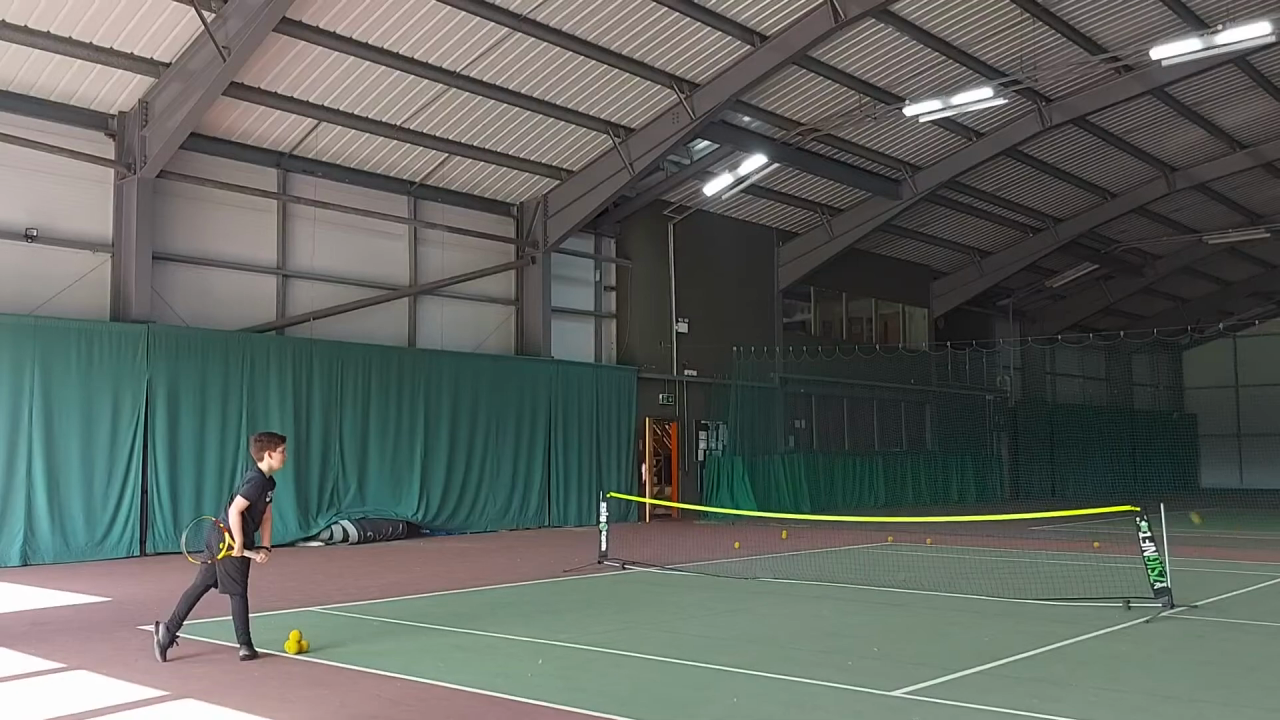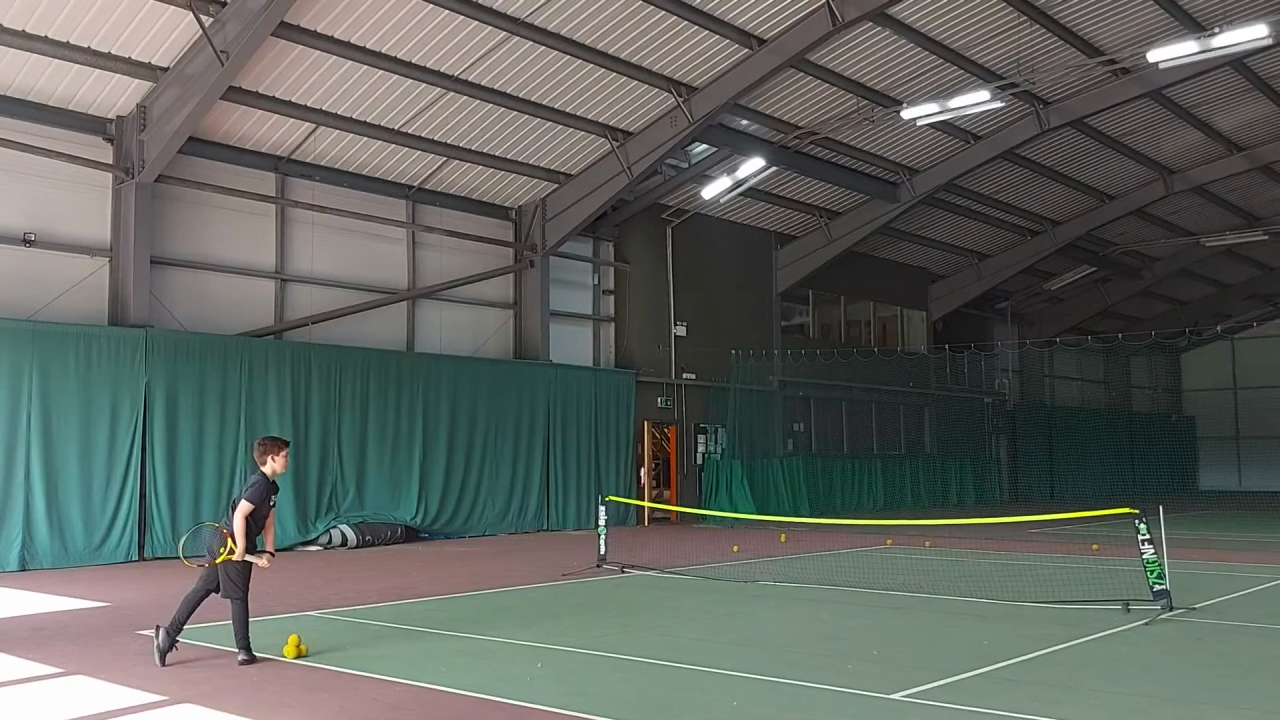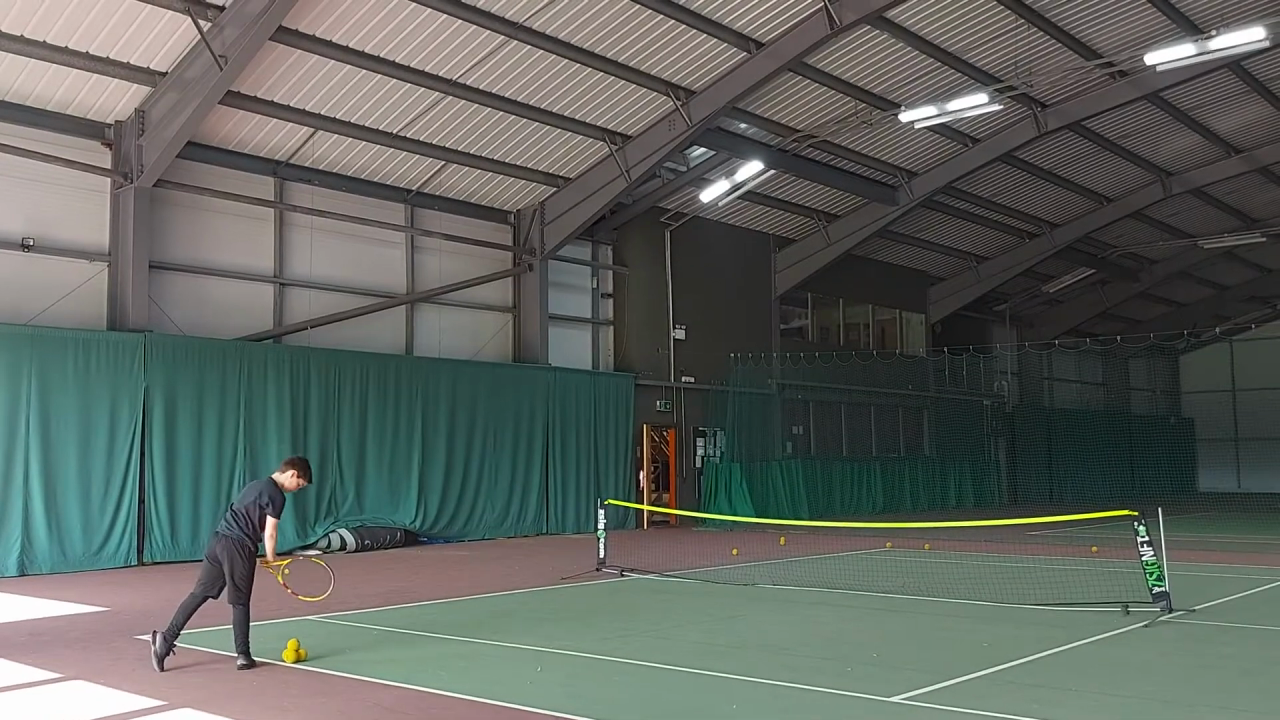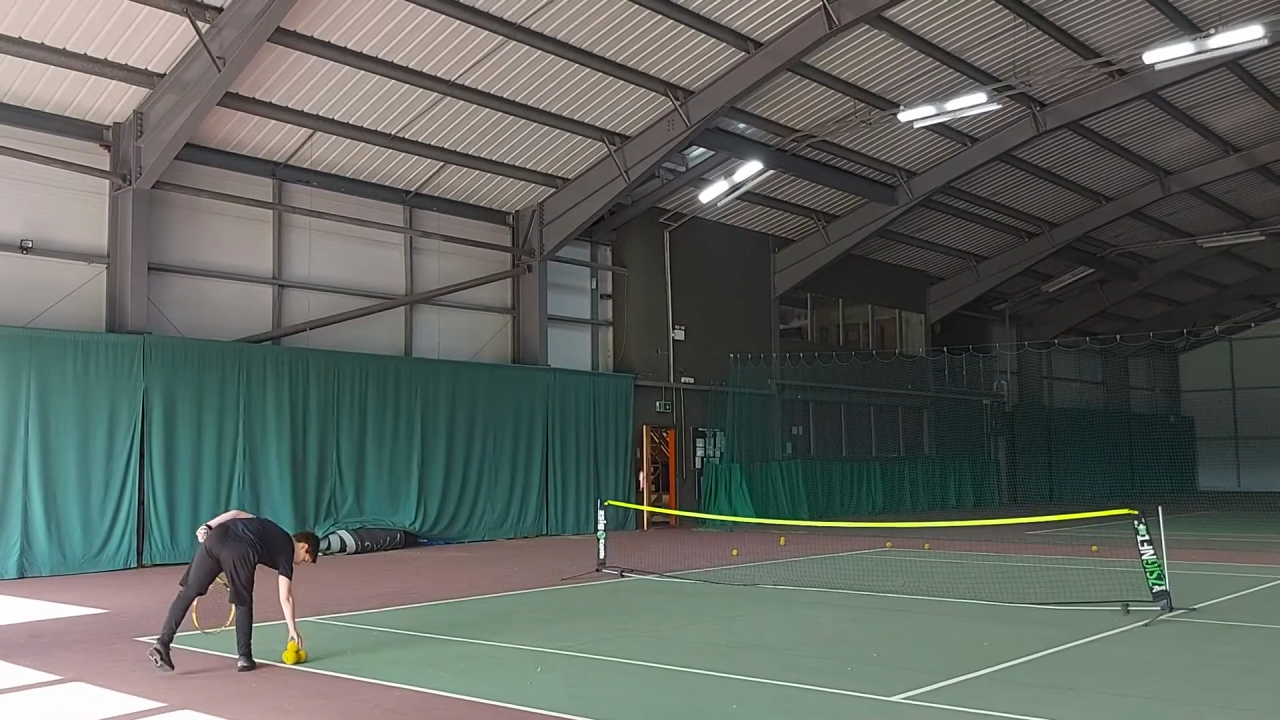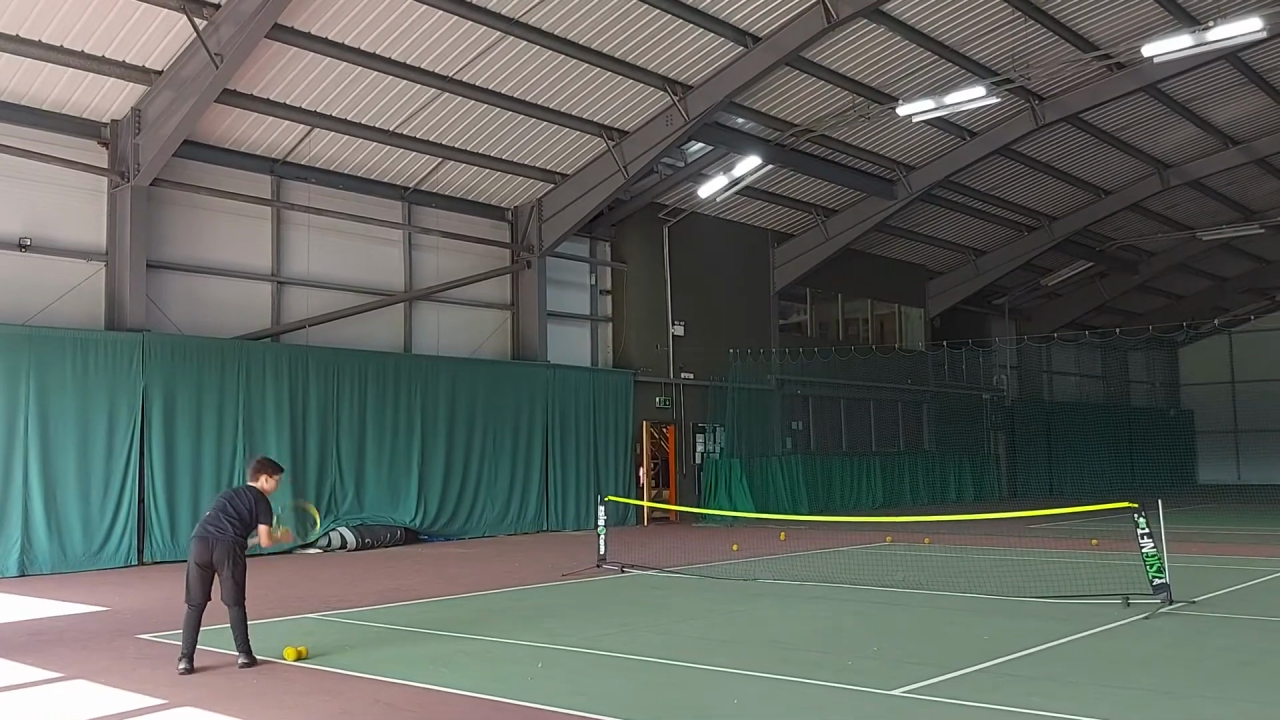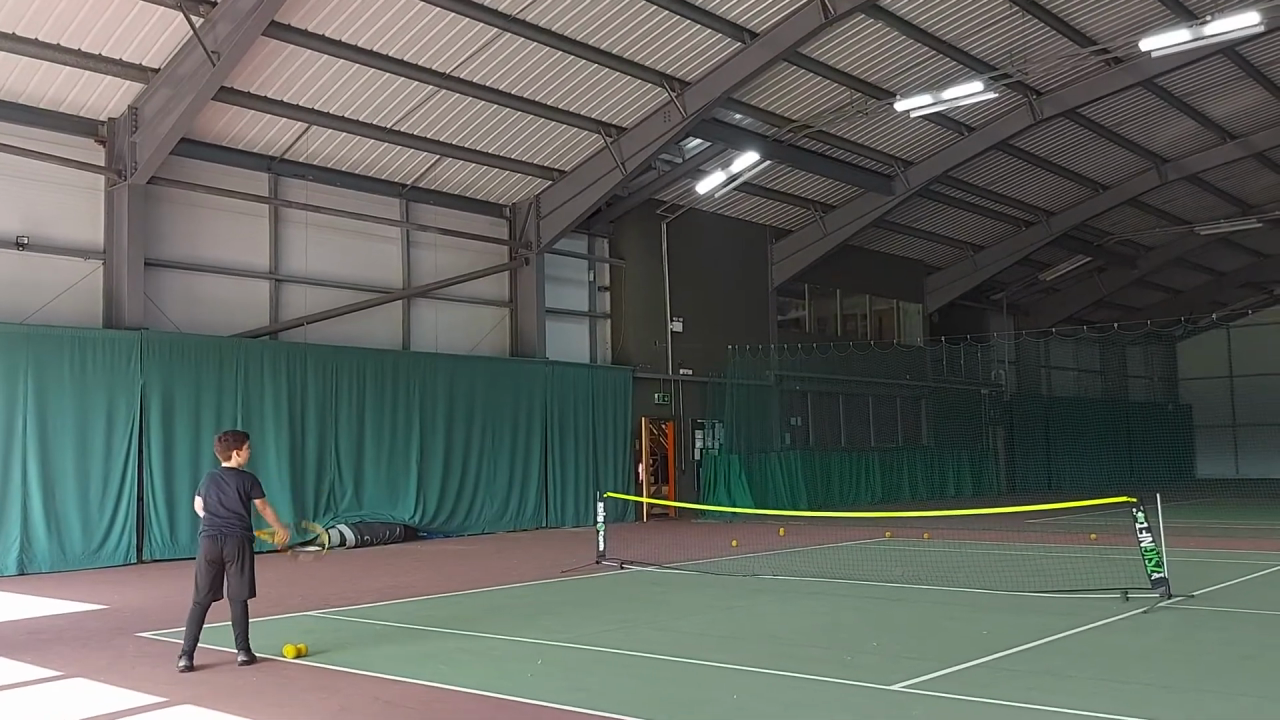
dt=0.7s
person 1, frame 1
left shoulder: (268, 482)
right shoulder: (256, 481)
left elbow: (266, 516)
right elbow: (234, 510)
left wrist: (265, 547)
right wrist: (239, 543)
right hip: (229, 540)
left knee: (200, 586)
right knee: (238, 593)
left ankle: (169, 630)
right ankle: (245, 646)
person 1, frame 2
left shoulder: (271, 487)
right shoulder: (260, 485)
left elbow: (269, 522)
right elbow: (239, 515)
left wrist: (269, 551)
right wrist: (242, 548)
right hip: (232, 545)
left knee: (201, 590)
right knee: (238, 597)
left ankle: (169, 634)
right ankle: (244, 651)
person 1, frame 3
left shoulder: (256, 485)
right shoulder: (277, 496)
right elbow: (269, 534)
right wrist: (270, 558)
left hip: (218, 538)
right hip: (238, 547)
left knee: (198, 594)
right knee: (240, 603)
left ankle: (165, 638)
right ankle: (243, 656)
person 1, frame 4
left shoulder: (267, 527)
right shoulder: (285, 553)
left elbow: (236, 513)
right elbow: (285, 598)
left wrist: (209, 526)
right wrist: (292, 630)
left hip: (218, 537)
right hip: (240, 550)
left knee: (189, 592)
right knee: (243, 604)
left ankle: (162, 643)
right ankle: (244, 657)
person 1, frame 5
left shoulder: (229, 493)
right shoulder: (262, 501)
right elbow: (265, 541)
right wrist: (281, 537)
left hip: (200, 542)
right hip: (229, 548)
left knee: (195, 604)
right knee: (235, 603)
left ankle: (186, 659)
right ankle: (244, 654)
person 1, frame 6
left shoulder: (208, 478)
right shoulder: (247, 479)
left elbow: (198, 507)
right elbow: (264, 509)
right wrist: (279, 529)
left hip: (209, 541)
right hip: (237, 542)
left knee: (201, 601)
right knee: (238, 599)
left ankle: (186, 655)
right ankle: (243, 651)
